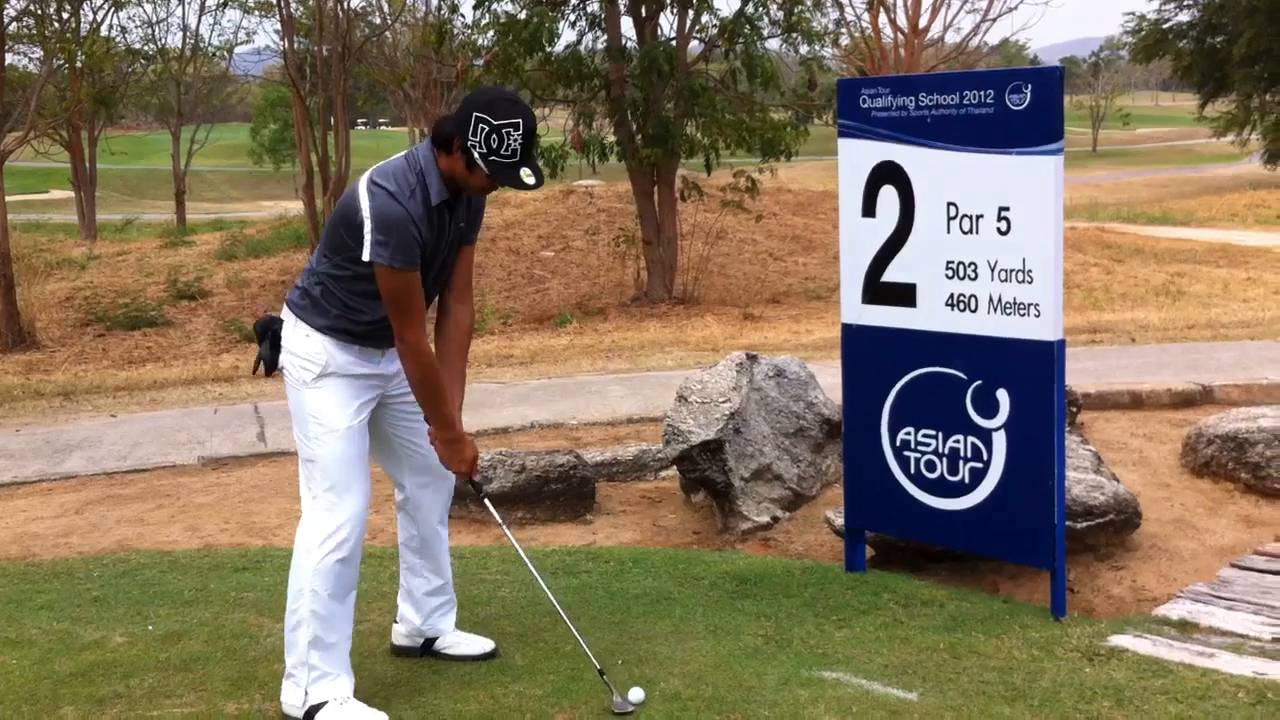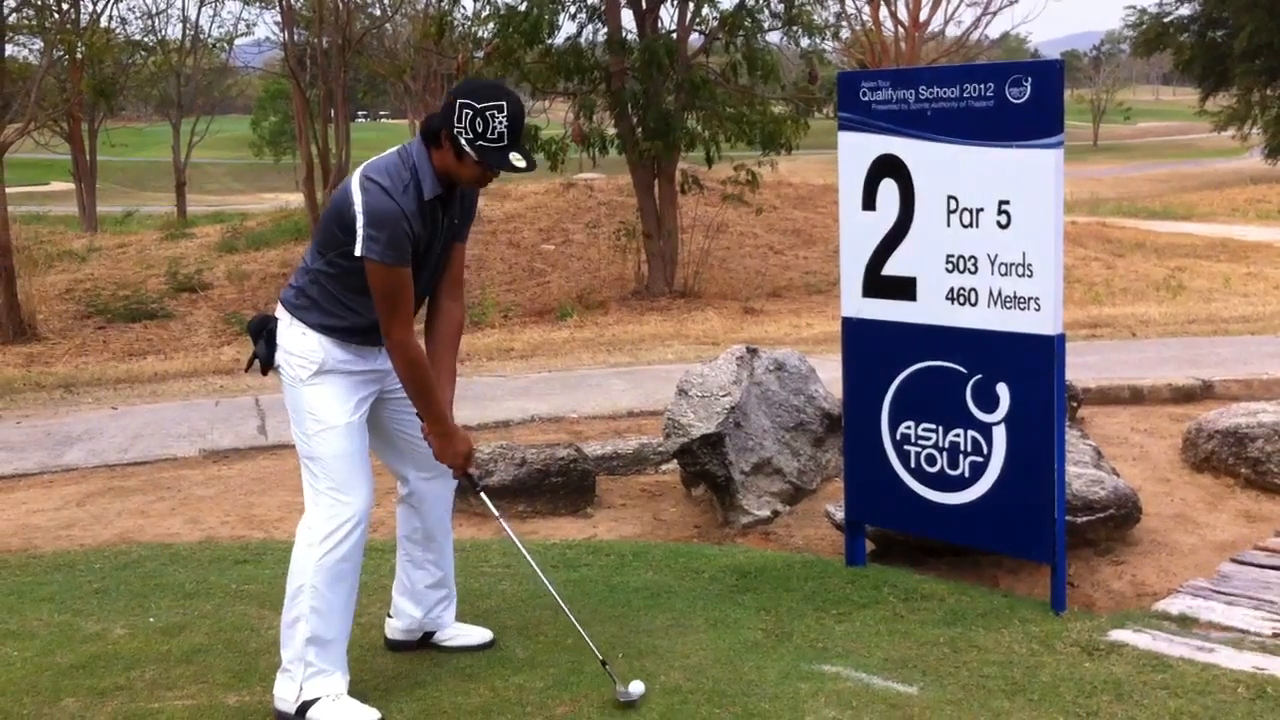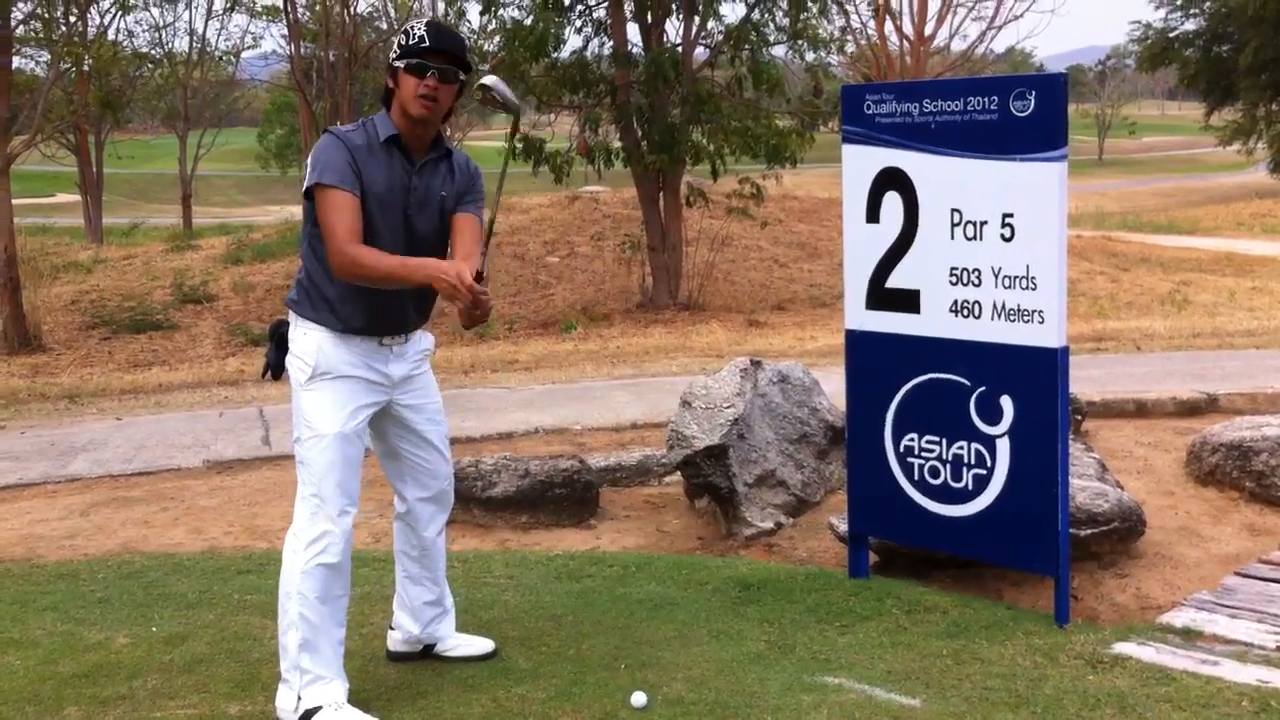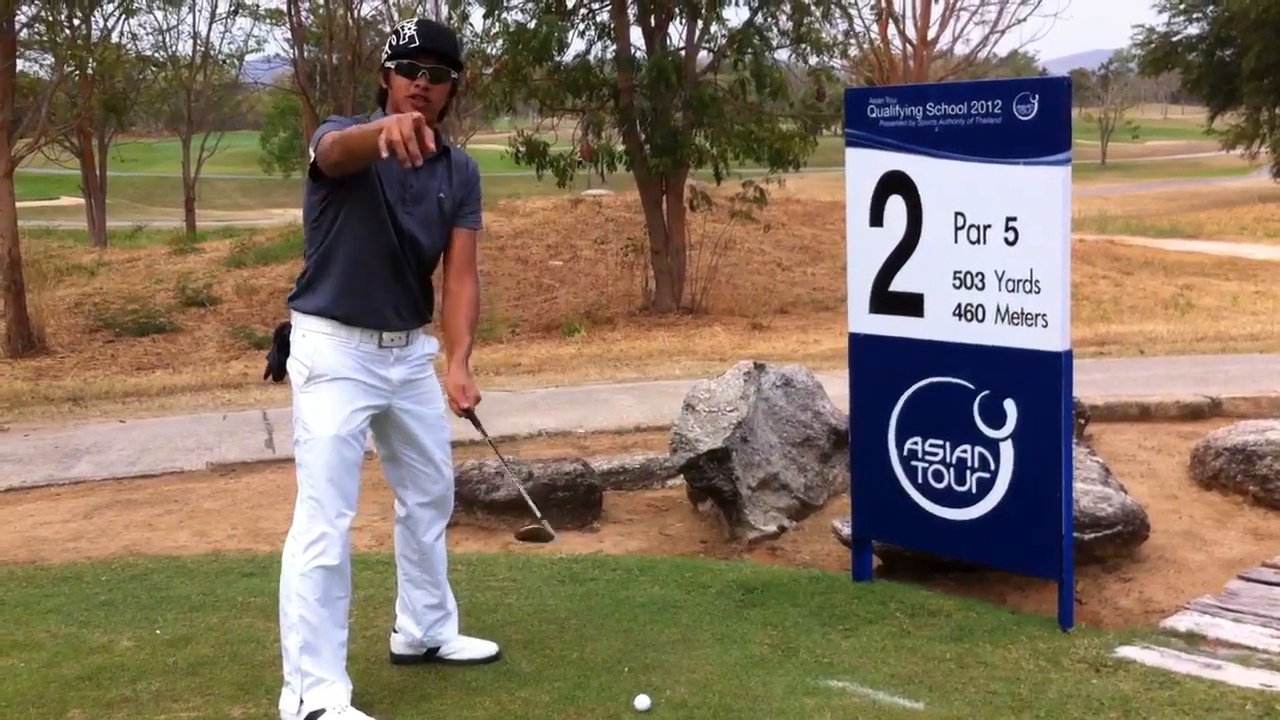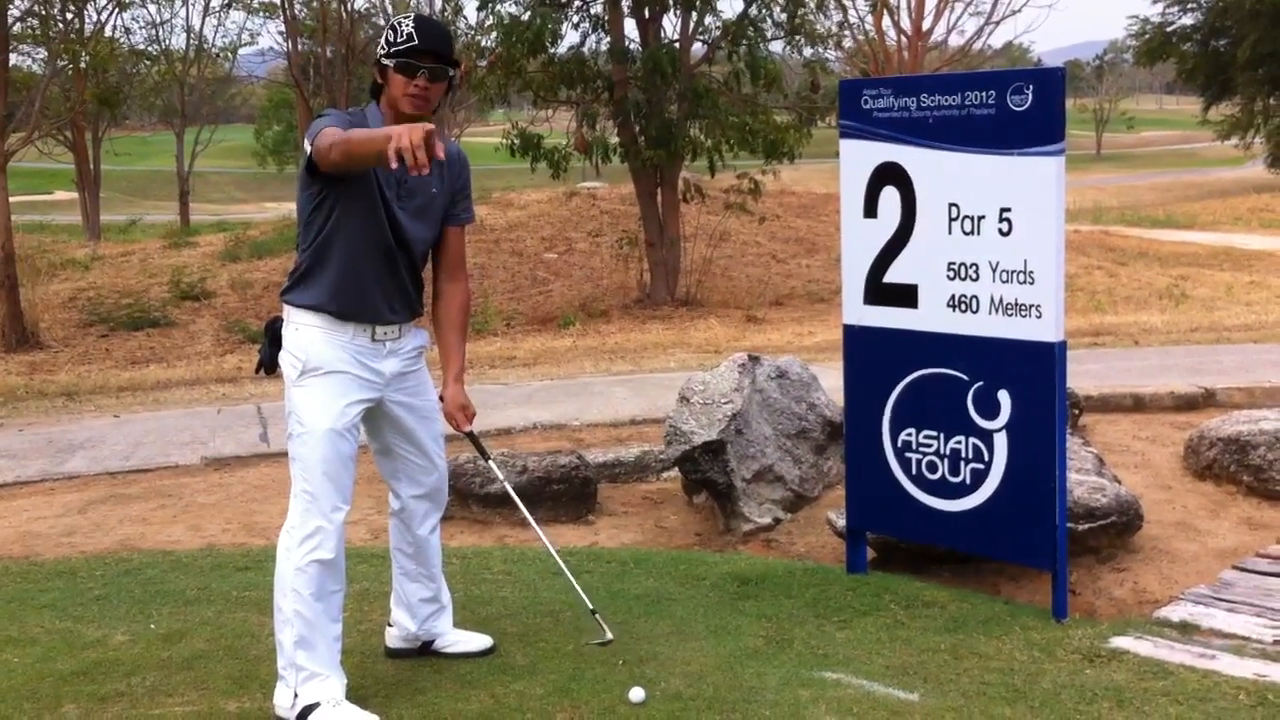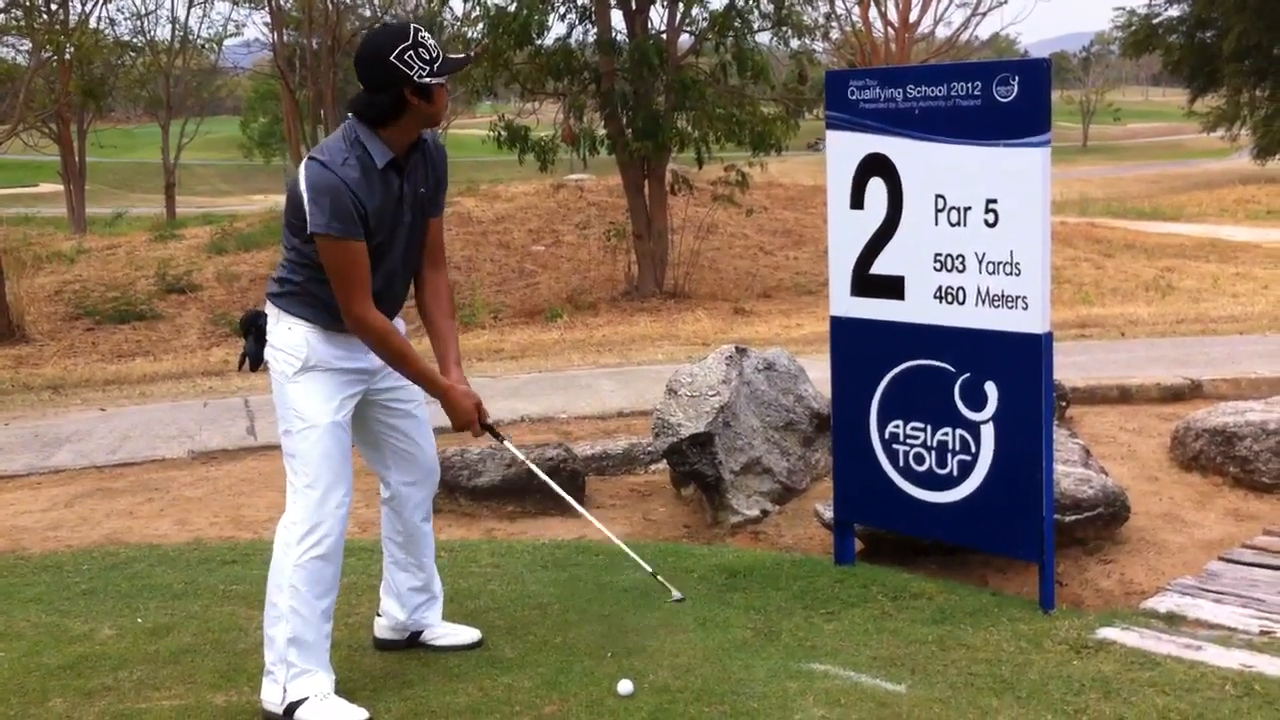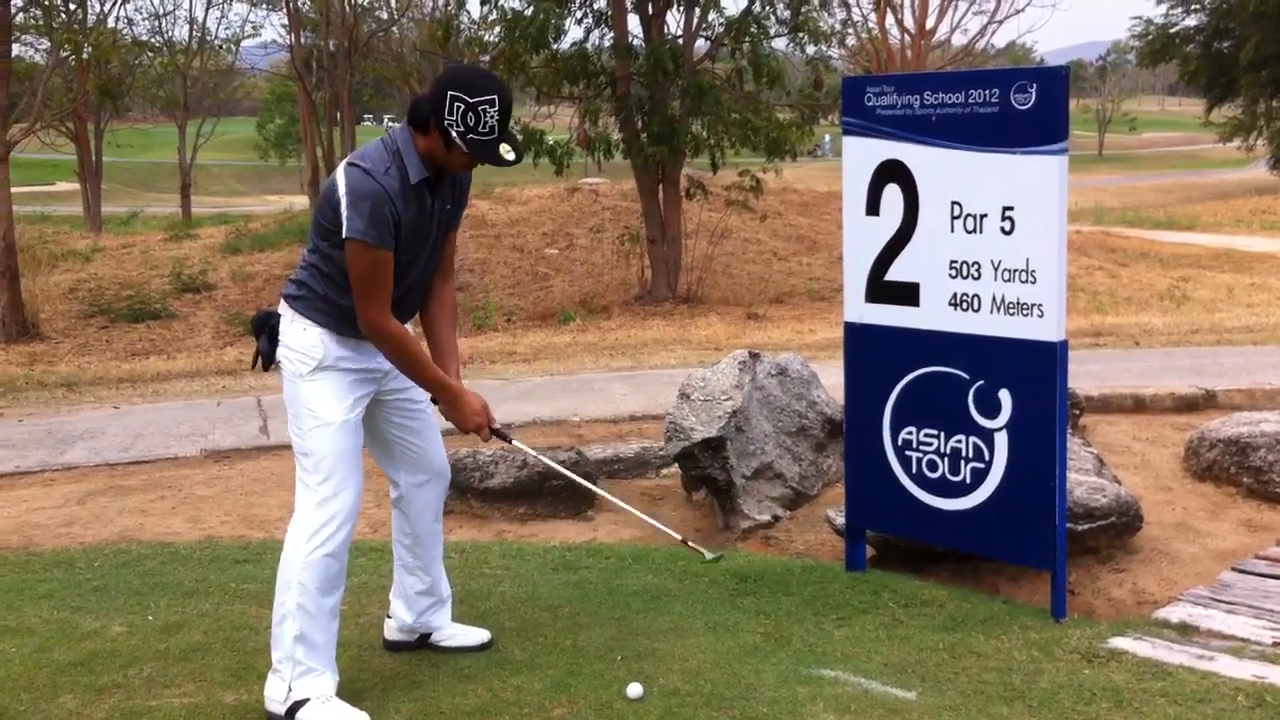
dt=0.7s
person 1, frame 1
left shoulder: (467, 191)
right shoulder: (390, 202)
left elbow: (456, 305)
right elbow: (412, 338)
left wrist: (452, 419)
right wrist: (450, 434)
left hip: (385, 350)
right hip: (325, 352)
left knee: (428, 481)
right knee: (338, 513)
left ankle: (424, 624)
person 1, frame 2
left shoulder: (461, 190)
right shoulder: (383, 197)
left elbow: (448, 299)
right elbow: (398, 331)
left wrist: (444, 411)
right wrist: (443, 427)
left hip: (382, 347)
right hip: (322, 350)
left knee: (432, 473)
right knee: (341, 505)
left ankle: (420, 617)
person 1, frame 3
left shoulder: (462, 172)
right shoulder: (342, 148)
left elbow: (468, 257)
right elbow: (345, 256)
left wrist: (470, 292)
right wrist: (429, 269)
left hip: (406, 349)
right hip: (333, 351)
left knee: (430, 490)
right knee: (327, 516)
left ankle: (420, 627)
person 1, frame 4
left shoulder: (461, 172)
right shoulder: (341, 141)
left elbow: (460, 275)
right elbow: (340, 150)
left wrist: (458, 363)
right wrist: (384, 129)
left hip: (412, 349)
right hip: (335, 350)
left knee: (429, 496)
right knee: (326, 517)
left ankle: (425, 631)
person 1, frame 5
left shoulder: (451, 162)
right shoulder: (334, 130)
left elbow: (451, 276)
right elbow: (340, 152)
left wrist: (454, 376)
right wrist: (393, 134)
left hip: (402, 342)
right hip: (327, 343)
left knee: (423, 487)
right knee: (319, 513)
left ankle: (418, 624)
person 1, frame 6
left shoulder: (429, 156)
right shoulder: (331, 176)
left elbow: (430, 268)
right elbow: (357, 312)
left wrist: (453, 367)
right wrist: (443, 392)
left hip: (379, 336)
right hip: (312, 343)
left knee: (415, 474)
right knee: (319, 510)
left ankle: (409, 617)
person 1, frame 7
left shoulder: (452, 175)
right shoulder: (369, 183)
left elbow: (439, 283)
right elbow: (375, 319)
left wrist: (453, 379)
right wrist: (451, 394)
left hip: (385, 344)
right hip: (324, 346)
left knee: (425, 476)
right knee: (331, 506)
left ankle: (417, 618)
